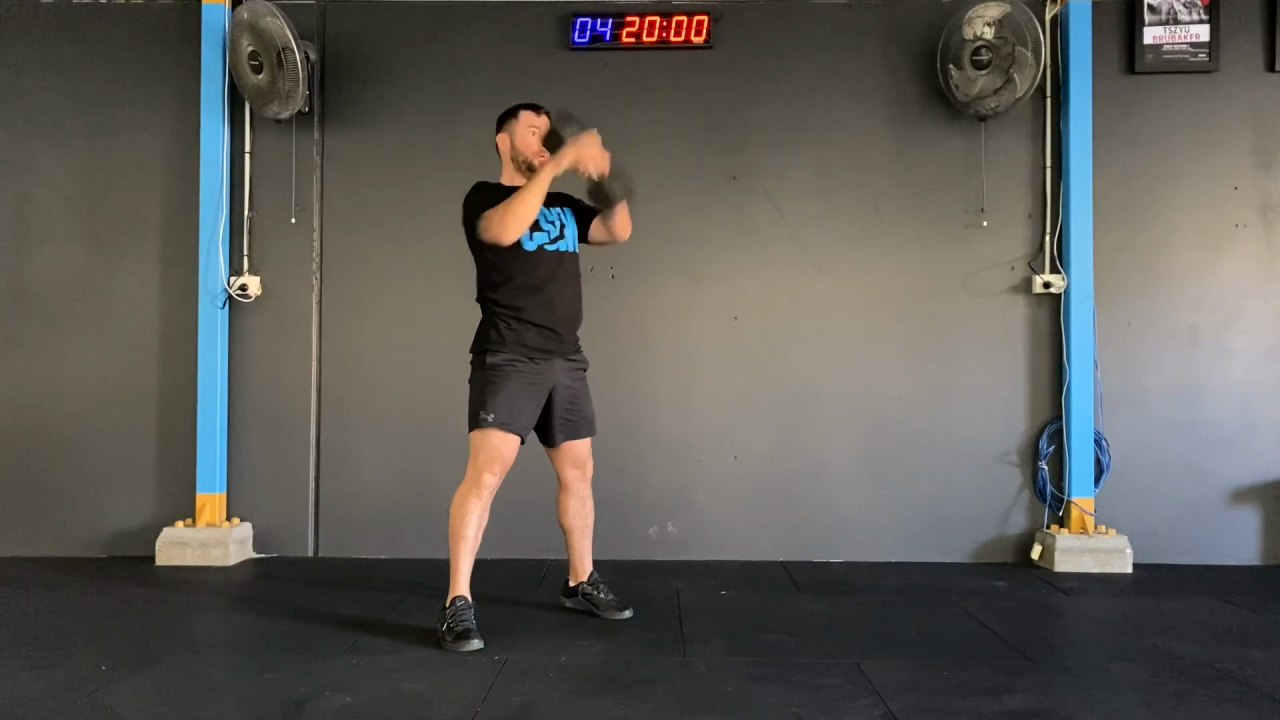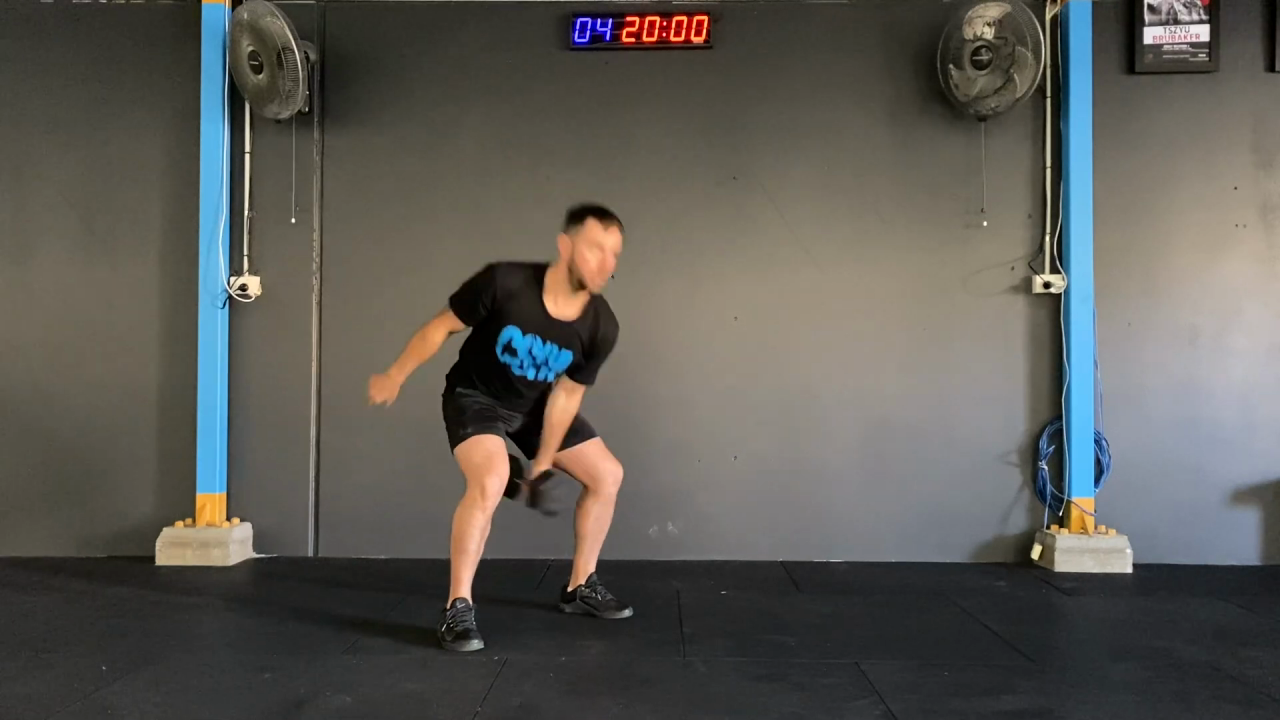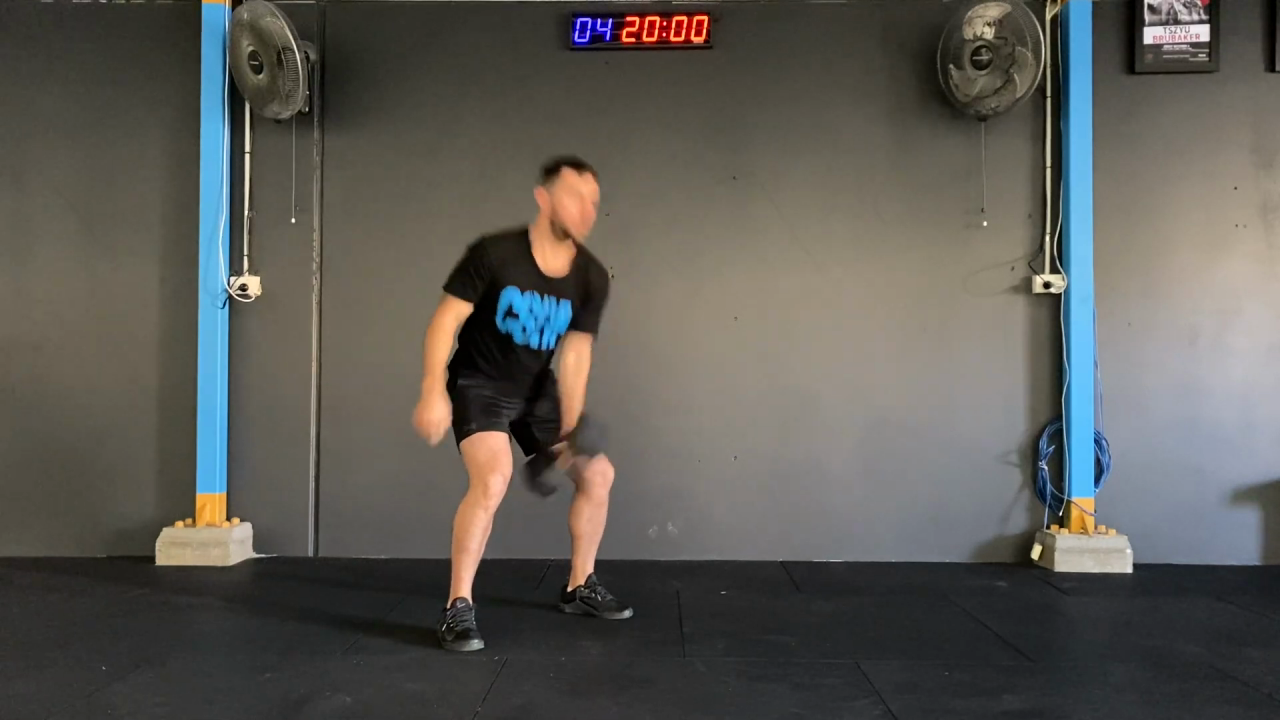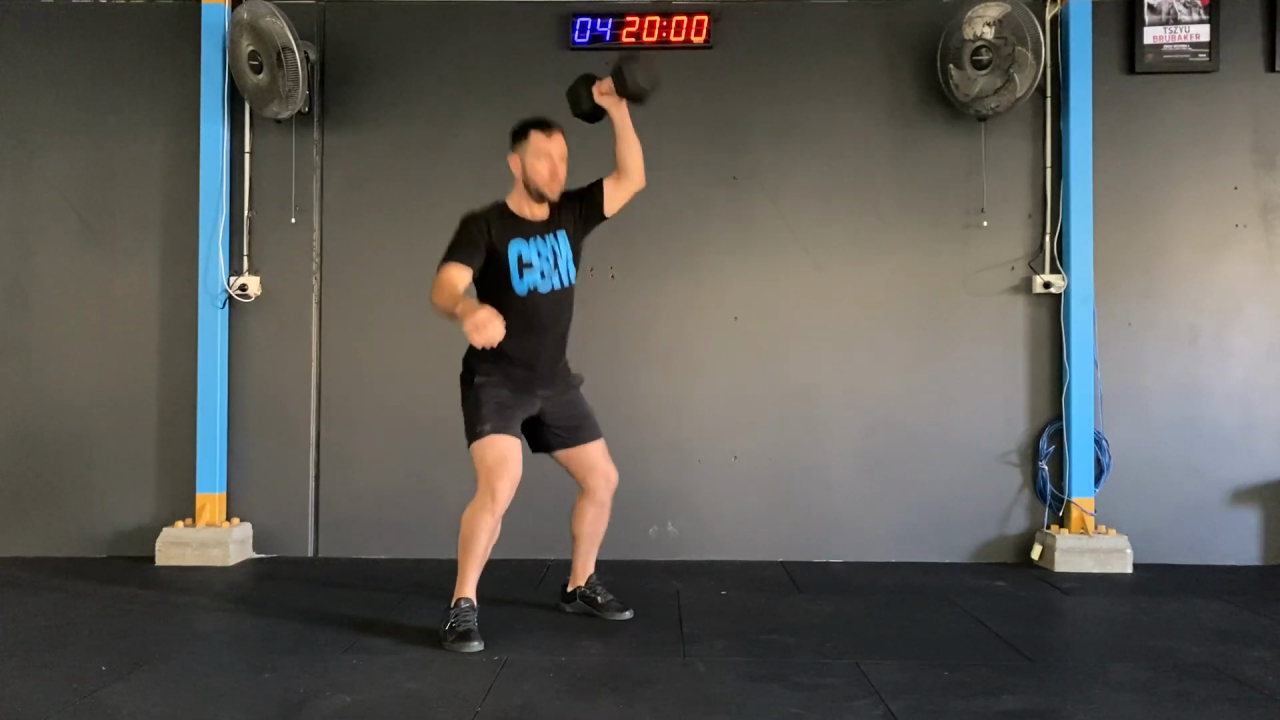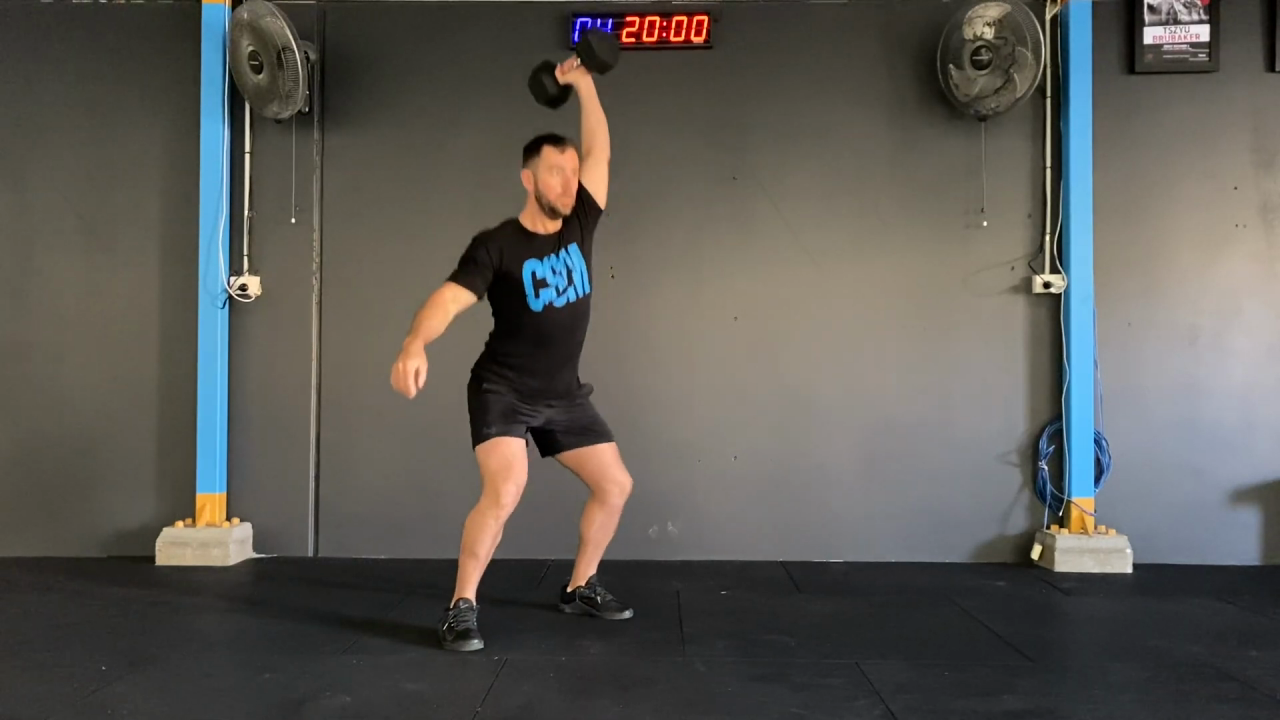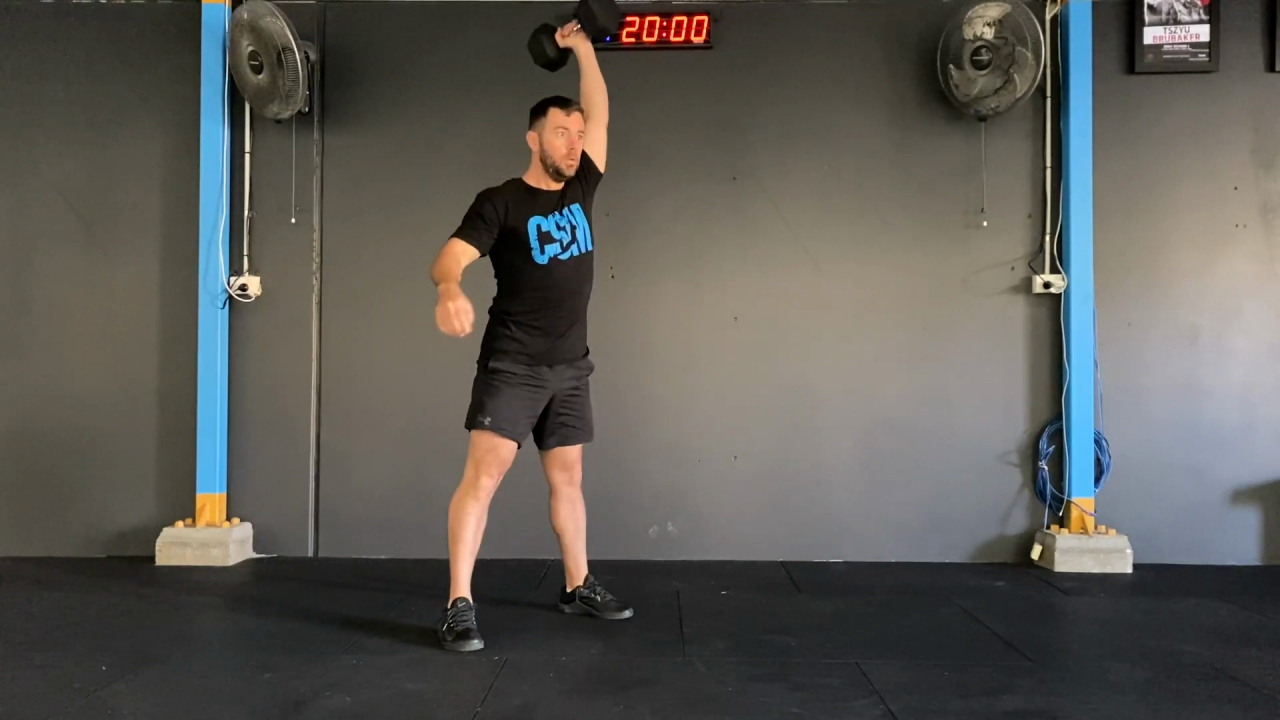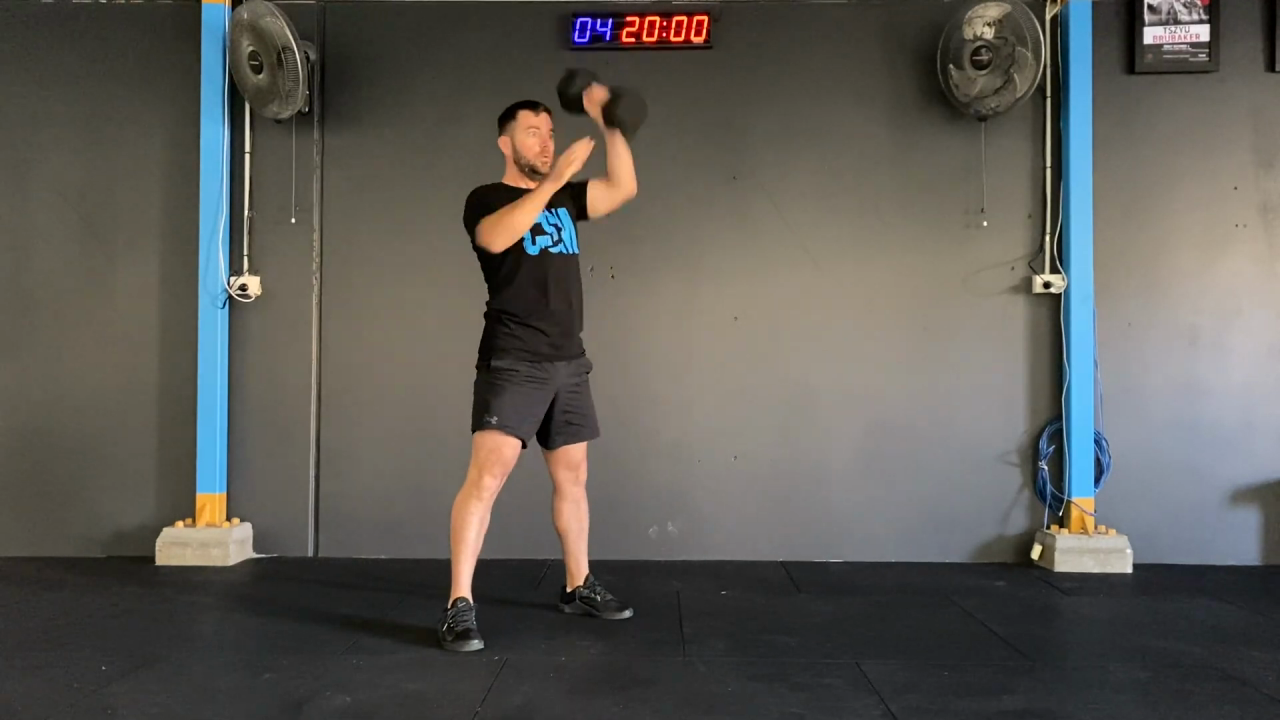
dt=0.5s
person 1, frame 1
left shoulder: (564, 204)
right shoulder: (487, 196)
left elbow: (618, 230)
right elbow: (501, 232)
left wrist: (603, 177)
right wrist: (560, 163)
left hip: (565, 359)
right hip: (507, 357)
left knee: (578, 473)
right knee: (486, 474)
left ankle: (581, 583)
right ankle: (457, 603)
person 1, frame 2
left shoulder: (600, 326)
right shoulder: (504, 284)
left elbow: (567, 396)
right elbow: (443, 324)
left wrist: (543, 462)
right wrist: (395, 375)
left hip: (535, 405)
right hip: (475, 395)
left knee: (608, 475)
right knee: (490, 481)
left ankle: (580, 585)
right ankle: (458, 607)
person 1, frame 3
left shoulder: (592, 278)
right shoulder: (494, 253)
left elbow: (575, 352)
right elbow: (447, 319)
left wrist: (570, 429)
right wrist: (432, 391)
left hip: (537, 388)
right hip: (478, 385)
left knee: (596, 475)
right knee: (491, 481)
left ankle: (581, 586)
right ankle: (458, 607)
person 1, frame 4
left shoulder: (570, 212)
right shoulder: (485, 226)
left elbow: (632, 180)
right elbow: (443, 290)
left wrist: (620, 113)
right wrist: (469, 311)
left hip: (554, 381)
right hip: (496, 381)
left knee: (601, 479)
right knee: (499, 486)
left ankle: (580, 585)
right ankle: (462, 604)
person 1, frame 5
left shoulder: (580, 224)
right shoulder: (497, 245)
left elbow: (601, 153)
right elbow: (447, 300)
left wrist: (584, 86)
right wrist: (415, 346)
left hip: (564, 394)
right hip: (504, 392)
left knee: (614, 486)
right knee: (503, 493)
left ankle: (581, 586)
right ankle: (461, 606)
person 1, frame 6
left shoulder: (581, 188)
right shoulder: (500, 202)
left elbow: (599, 115)
right elbow: (449, 256)
left wrist: (583, 49)
right wrist: (451, 289)
left hip: (570, 365)
right hip: (512, 365)
left knee: (568, 479)
right knee: (483, 479)
left ankle: (578, 586)
right ankle: (459, 604)
person 1, frame 7
left shoulder: (562, 196)
right shoulder: (487, 199)
left elbow: (624, 188)
right elbow: (495, 239)
left wrist: (606, 123)
right wrist: (559, 172)
left hip: (568, 361)
right hip: (513, 361)
left knee: (572, 476)
right knee: (487, 478)
left ankle: (579, 586)
right ankle: (458, 605)
